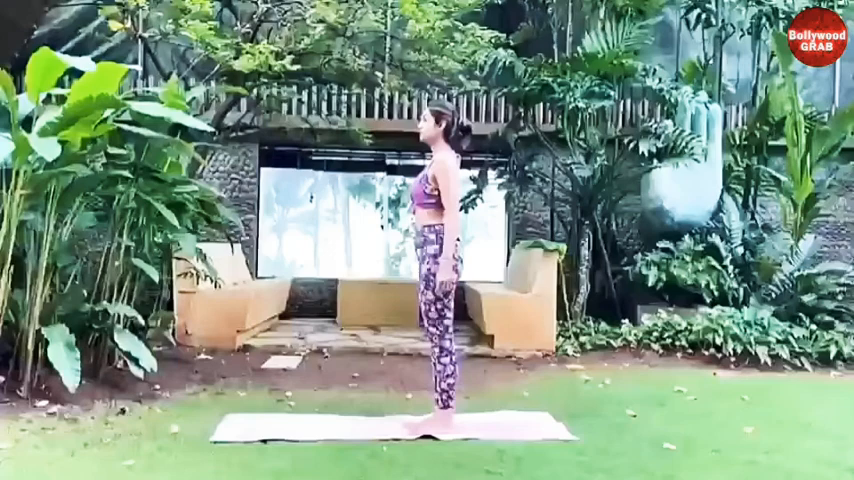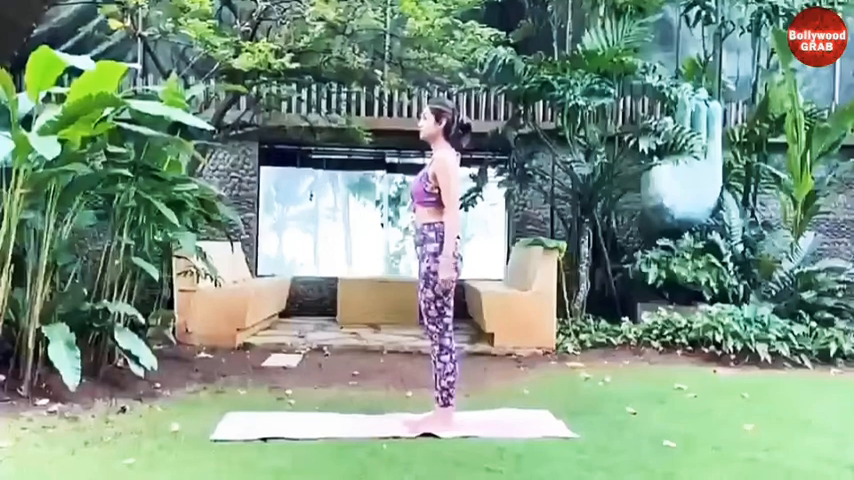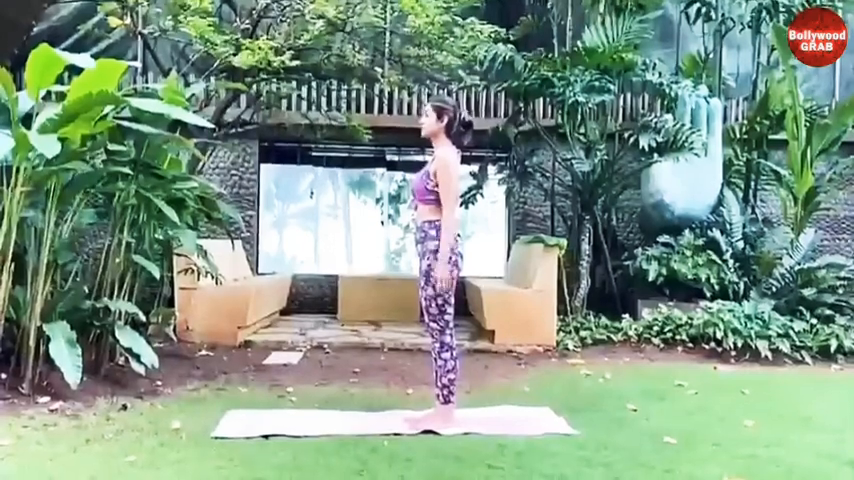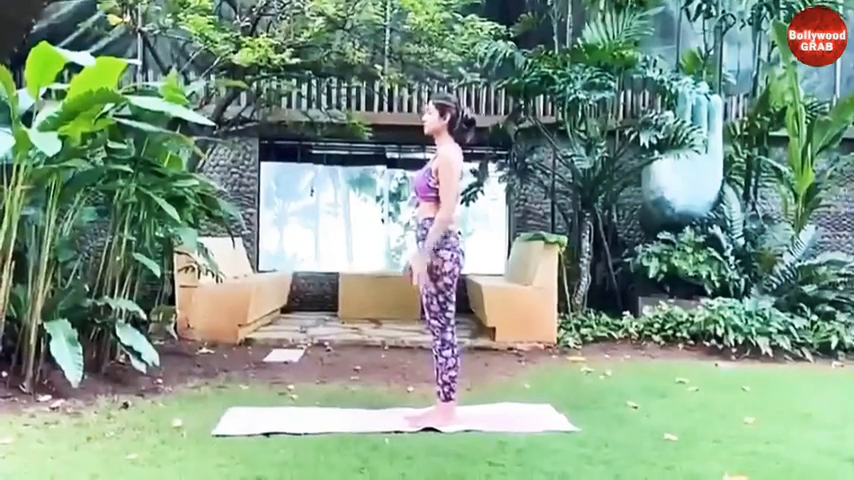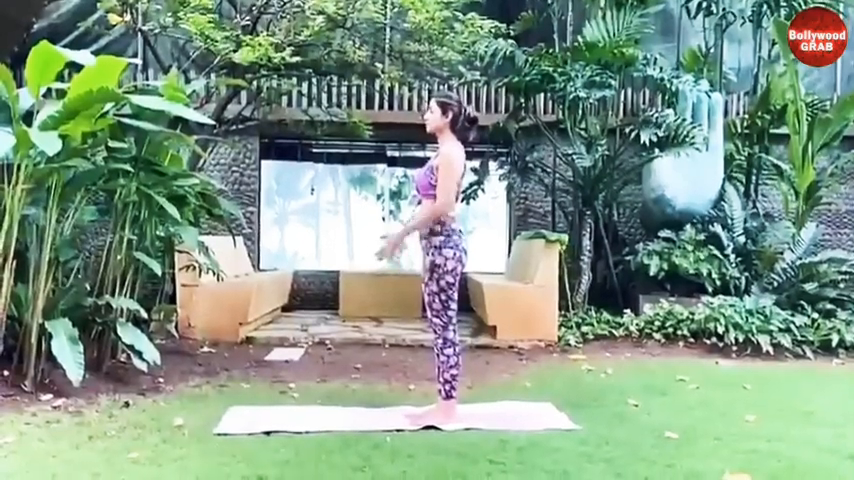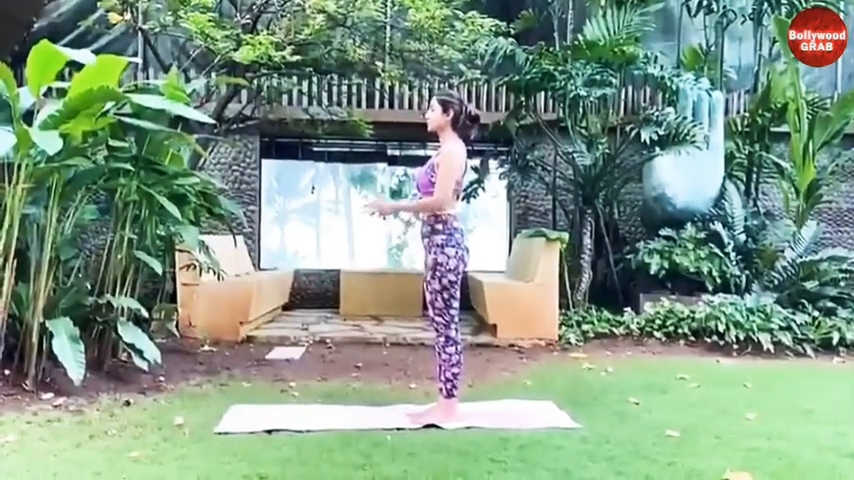
dt=0.3s
person 1, frame 1
left shoulder: (444, 160)
right shoulder: (438, 160)
left elbow: (452, 214)
left wrist: (447, 262)
left hip: (437, 249)
right hip: (430, 249)
left knee: (440, 334)
right knee: (436, 333)
left ankle: (444, 416)
right ankle: (441, 412)
person 1, frame 2
left shoulder: (444, 158)
right shoulder: (438, 158)
left elbow: (452, 212)
left wrist: (448, 260)
left hip: (437, 247)
right hip: (430, 247)
left knee: (440, 332)
right knee: (436, 331)
left ankle: (444, 414)
right ankle: (442, 410)
person 1, frame 3
left shoulder: (446, 157)
right shoulder: (438, 156)
left elbow: (450, 212)
left wrist: (443, 259)
left hip: (437, 247)
right hip: (429, 245)
left knee: (441, 330)
right knee: (437, 329)
left ankle: (445, 412)
right ankle: (442, 407)
person 1, frame 4
left shoulder: (448, 154)
right shoulder: (441, 154)
left elbow: (446, 211)
left wrist: (423, 254)
right wrist: (420, 253)
left hip: (440, 246)
right hip: (434, 244)
left knee: (442, 328)
right knee: (438, 327)
left ankle: (446, 409)
right ankle: (444, 405)
person 1, frame 5
left shoulder: (450, 152)
right shoulder: (444, 152)
left elbow: (441, 207)
left wrist: (400, 235)
right wrist: (402, 234)
left hip: (443, 242)
right hip: (436, 242)
left knee: (444, 326)
right knee: (440, 325)
left ankle: (447, 408)
right ankle: (444, 403)
person 1, frame 6
left shoulder: (452, 150)
right shoulder: (446, 150)
left elbow: (439, 202)
left wrist: (393, 206)
right wrist: (394, 207)
left hip: (445, 239)
right hip: (437, 239)
left knee: (446, 324)
right knee: (441, 323)
left ankle: (448, 406)
right ankle: (446, 401)
